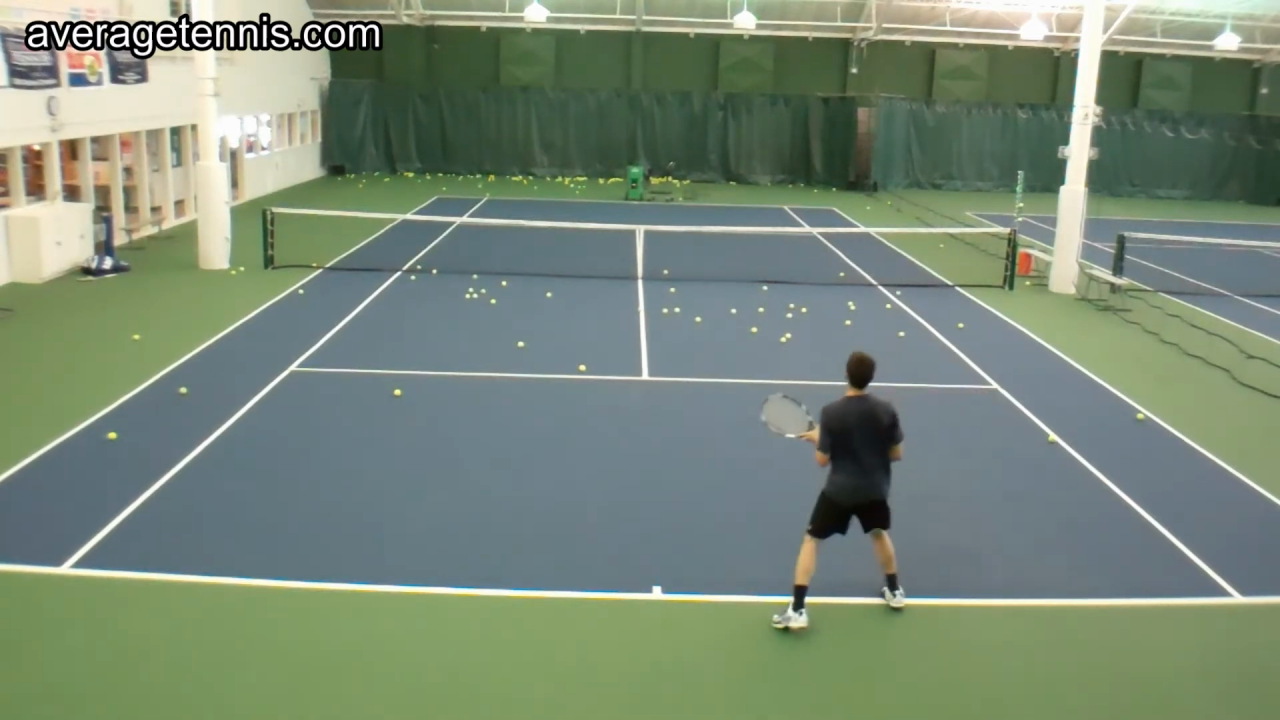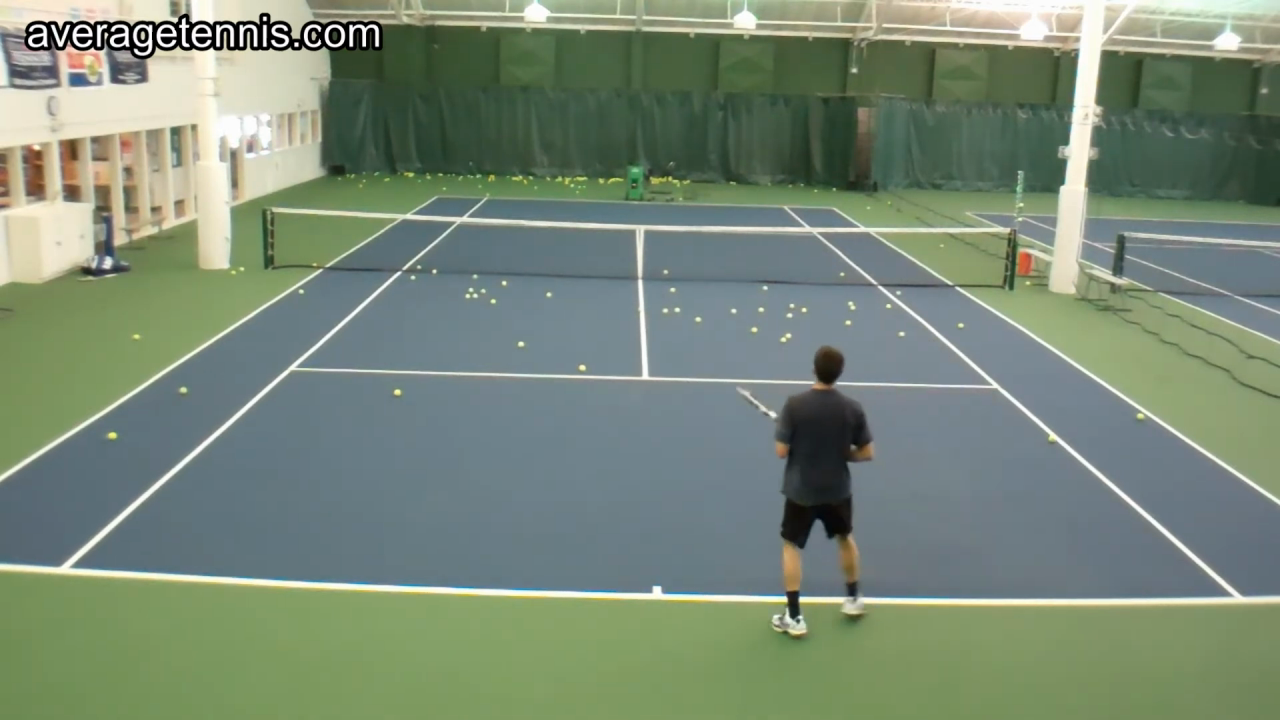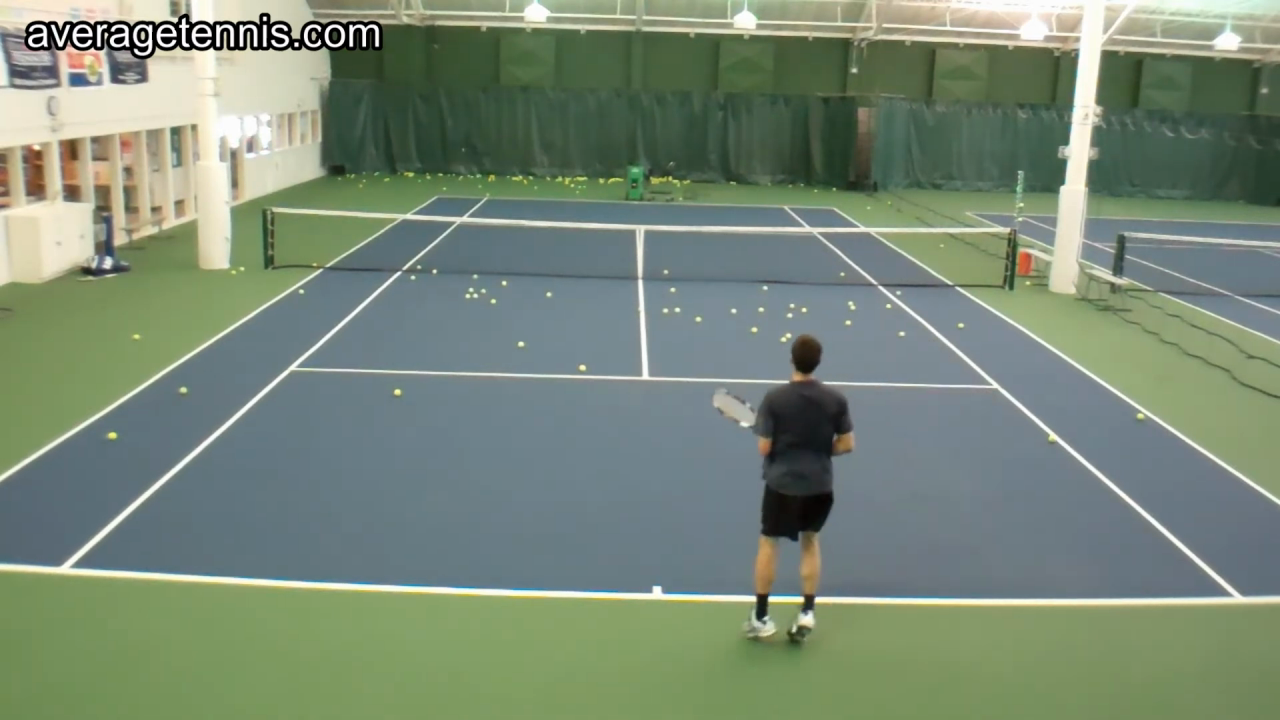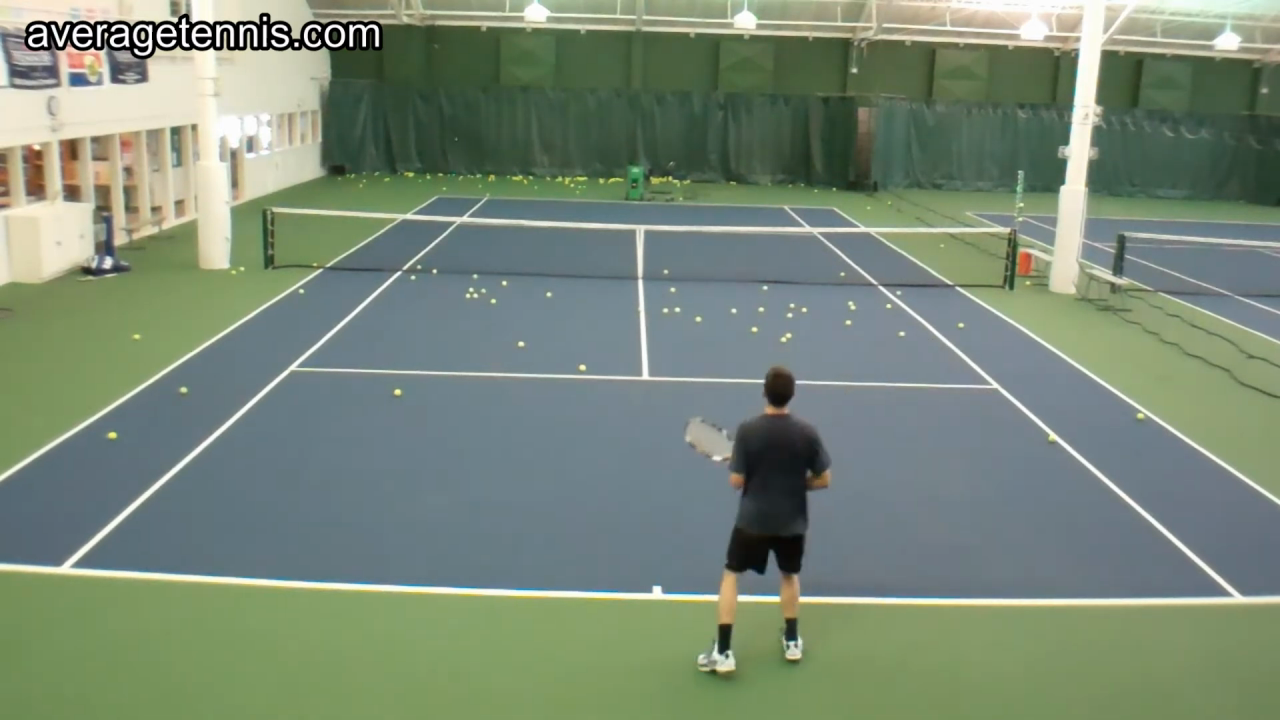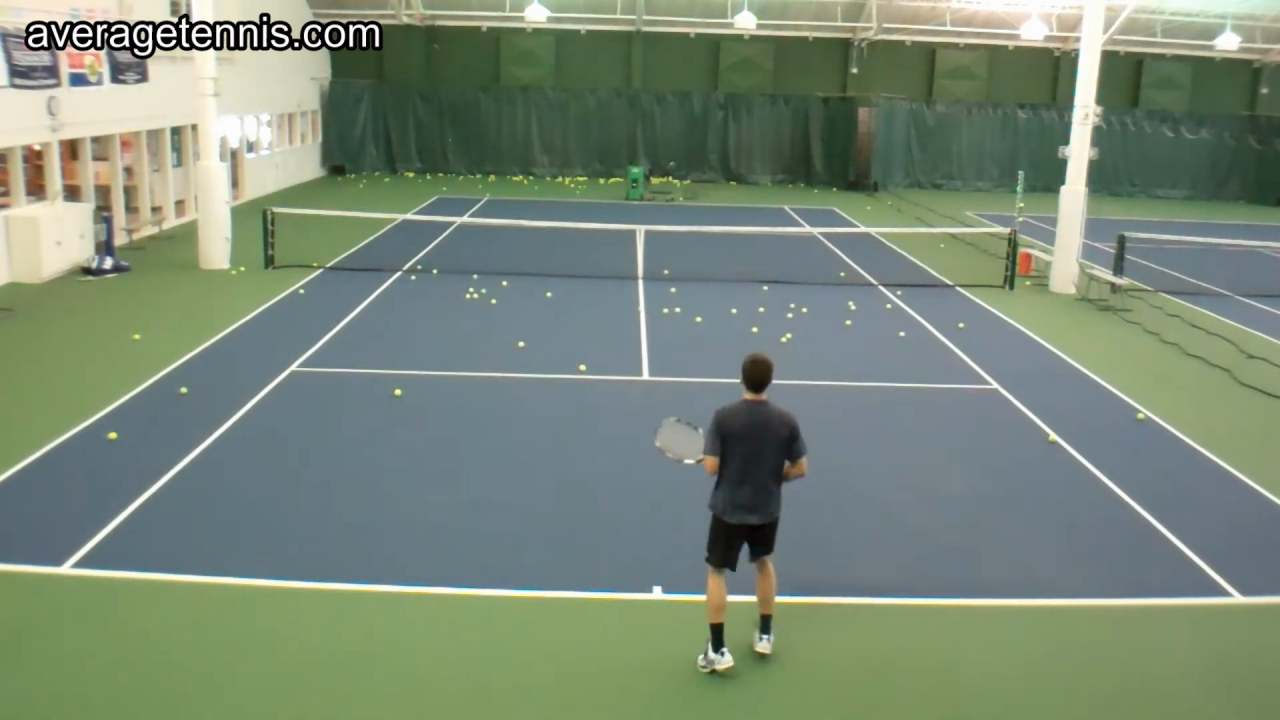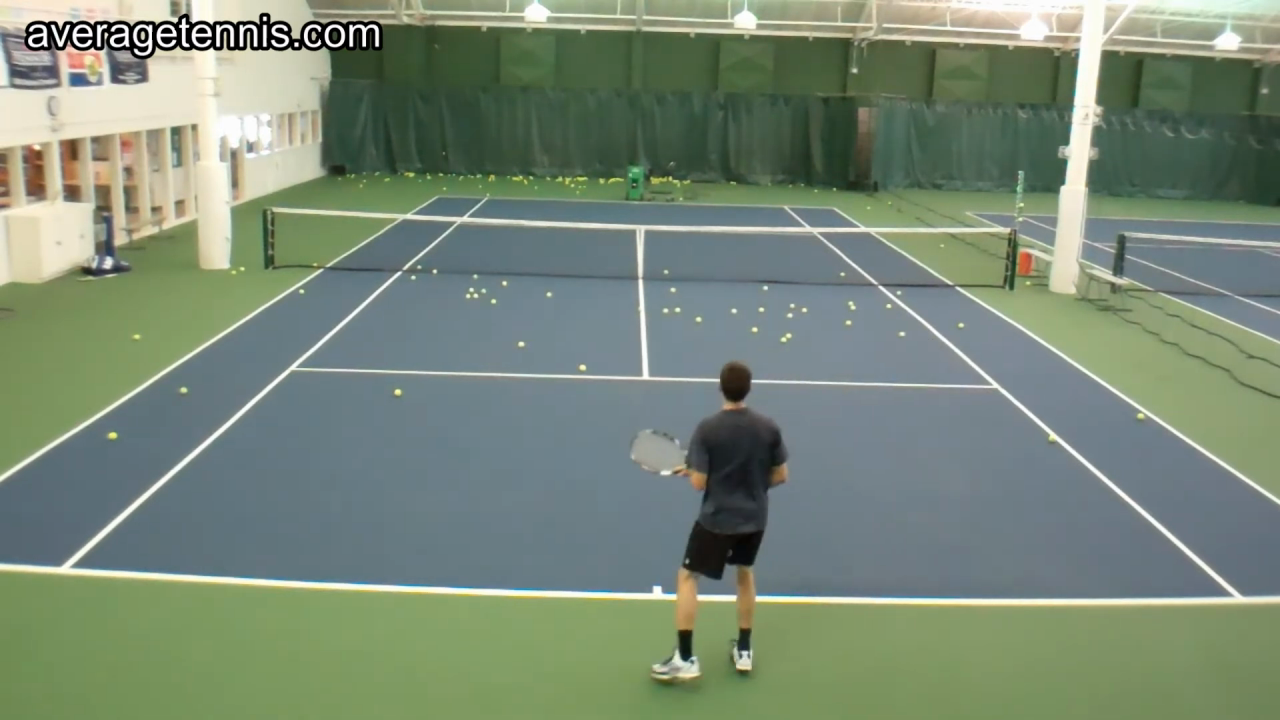
dt=0.2s
person 1, frame 1
left shoulder: (831, 412)
right shoulder: (887, 411)
left elbow: (822, 460)
right elbow: (896, 454)
left wrist: (817, 439)
left hip: (840, 490)
right hip: (876, 488)
left knee: (811, 541)
right knee: (879, 533)
left ankle: (797, 610)
right ankle: (894, 591)
person 1, frame 2
left shoulder: (794, 405)
right shoulder: (853, 409)
left elbow: (781, 451)
right elbow: (867, 454)
left hip: (800, 490)
right hip: (837, 490)
left knee: (790, 546)
right knee: (844, 538)
left ankle: (794, 617)
right ankle: (853, 598)
person 1, frame 3
left shoulder: (774, 398)
right shoulder: (835, 399)
left elbow: (764, 448)
right elbow: (846, 445)
left hip: (783, 483)
right hip: (820, 484)
left knee: (768, 544)
right knee: (809, 542)
left ankle: (761, 617)
right ankle: (806, 612)
person 1, frame 4
left shoulder: (747, 430)
right shoulder: (808, 434)
left elbow: (736, 482)
right elbow: (823, 480)
left wrist: (736, 465)
left hip: (753, 520)
right hip: (792, 521)
left knee: (730, 576)
right knee: (789, 575)
left ankle: (723, 652)
right ankle: (792, 641)
person 1, frame 5
left shoulder: (724, 416)
right shoulder: (786, 421)
left elbow: (711, 467)
right elbow: (799, 469)
left wrist: (714, 459)
left hip: (729, 508)
right hip: (767, 509)
left knee: (715, 572)
right knee: (763, 563)
left ankle: (718, 650)
right ankle: (765, 636)
person 1, frame 6
left shoulder: (707, 429)
right shoulder: (768, 427)
left elbow: (699, 483)
right elbow: (780, 476)
left wrist: (689, 470)
left hip: (717, 518)
right hip: (755, 517)
left knee: (687, 577)
right knee: (745, 575)
left ankle: (685, 658)
right ankle: (743, 650)
